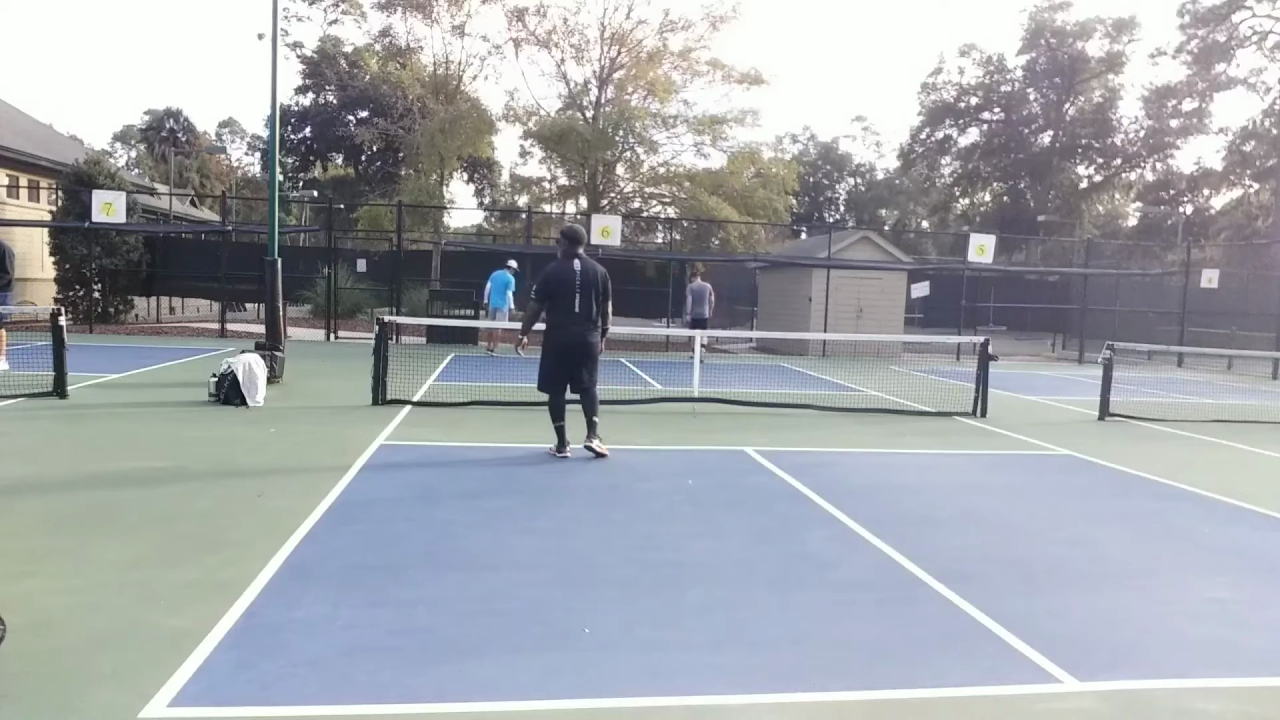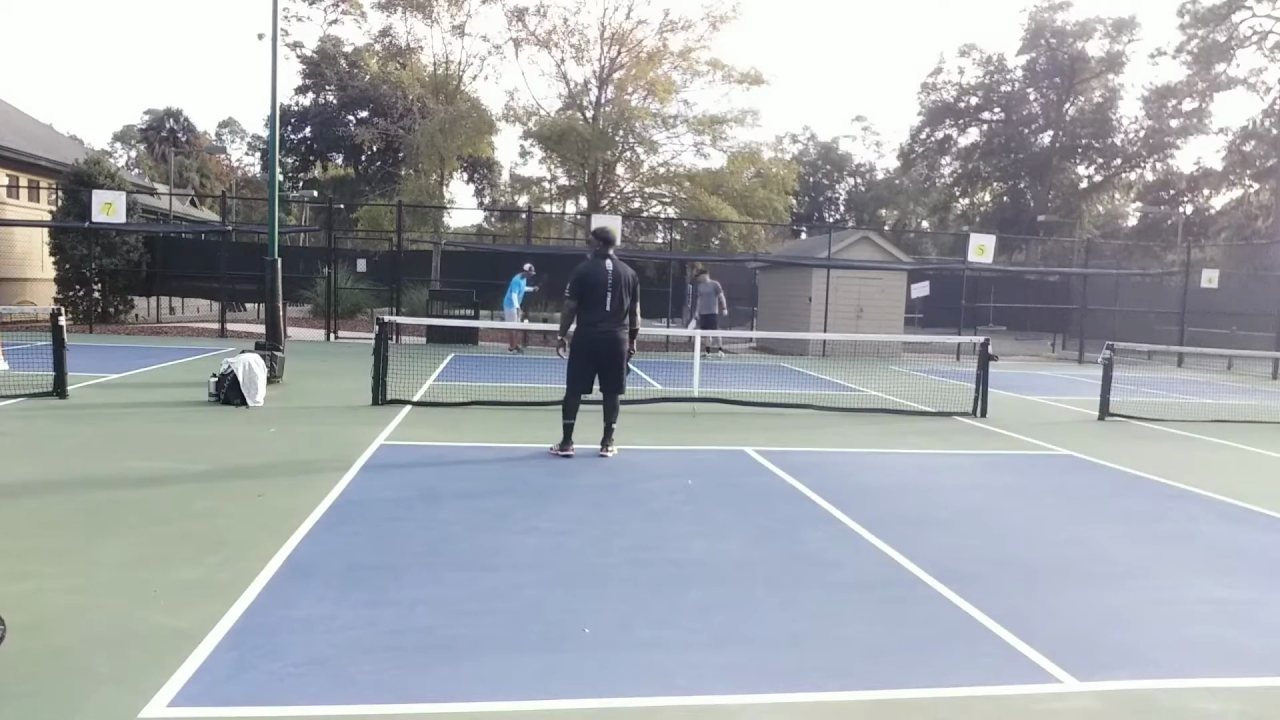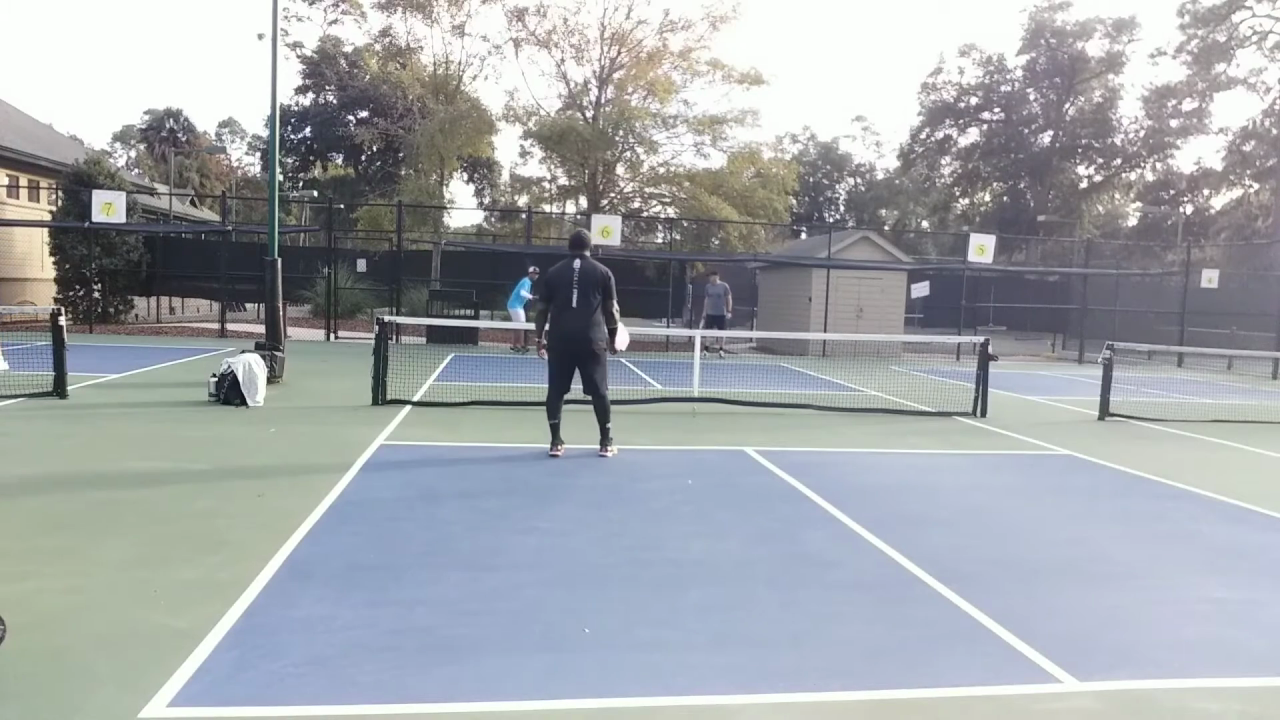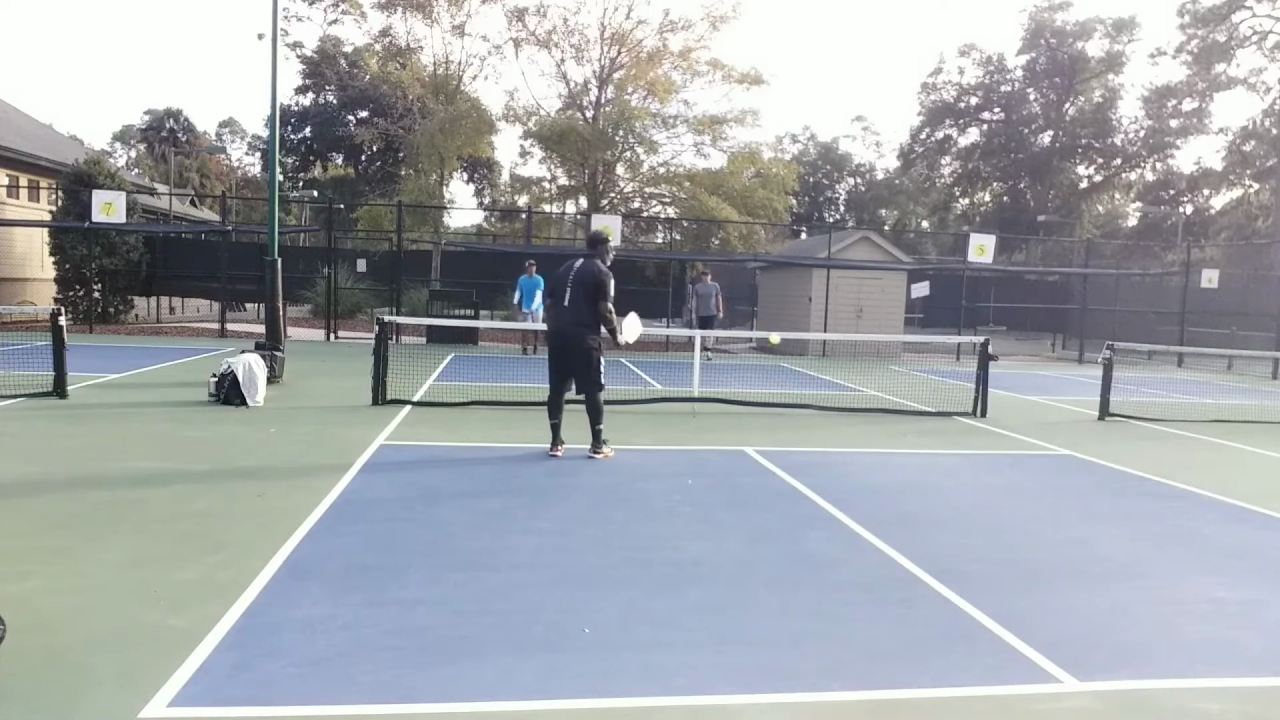
dt=1s
person 1, frame 1
left shoulder: (551, 271)
right shoulder: (599, 272)
left elbow: (535, 308)
right elbow: (606, 310)
left wrist: (523, 334)
right wrist: (602, 337)
left hip: (557, 341)
right hip: (588, 340)
left knee: (556, 391)
right knee: (587, 388)
left ankle: (562, 444)
right ankle: (592, 436)
person 1, frame 2
left shoulder: (583, 270)
right shoulder: (629, 273)
left elbow: (570, 307)
right elbow: (634, 311)
left wrist: (561, 336)
right wrist: (631, 340)
left hip: (586, 339)
right hip: (617, 340)
left knee: (574, 390)
right knee: (612, 392)
left ankle: (566, 442)
right ankle: (607, 443)
person 1, frame 3
left shoulder: (554, 273)
right shoulder: (603, 272)
left elbow: (541, 309)
right elbow: (611, 310)
left wrist: (539, 337)
right wrist: (612, 339)
left hip: (559, 338)
right hip: (591, 338)
left knee: (556, 390)
right knee: (598, 390)
left ankle: (556, 442)
right ankle: (605, 442)
person 1, frame 4
left shoulder: (565, 268)
right shoulder: (603, 273)
left elbow: (549, 304)
right elbow: (605, 311)
right wrist: (615, 335)
left hip: (557, 334)
right hip: (583, 337)
left knee: (557, 390)
right knee: (593, 390)
left ankle: (556, 442)
right ankle: (598, 445)
